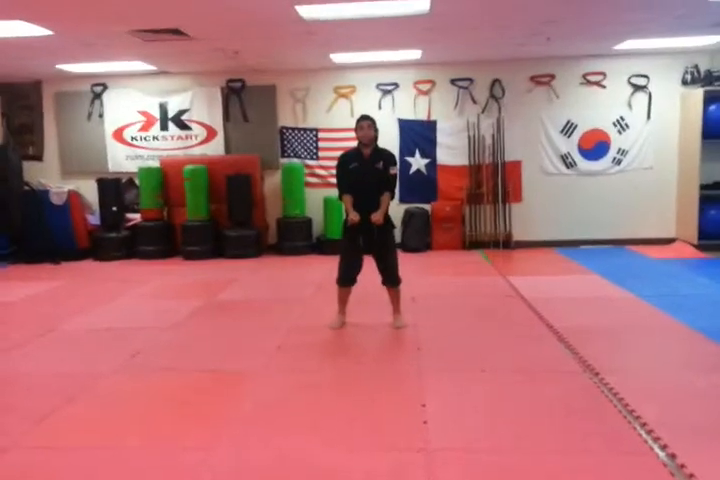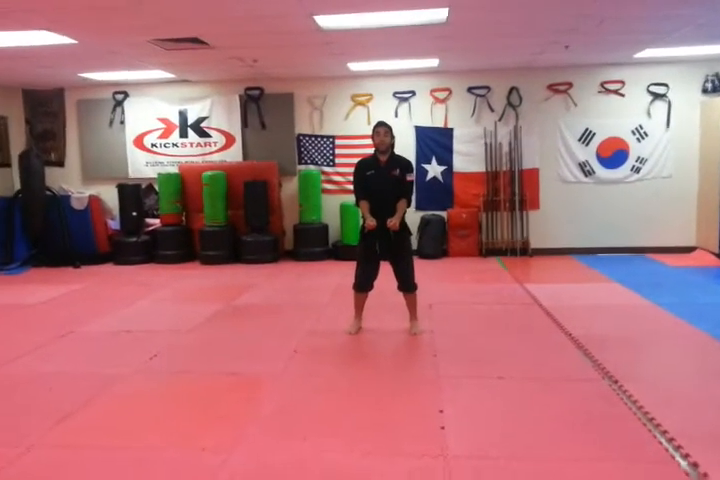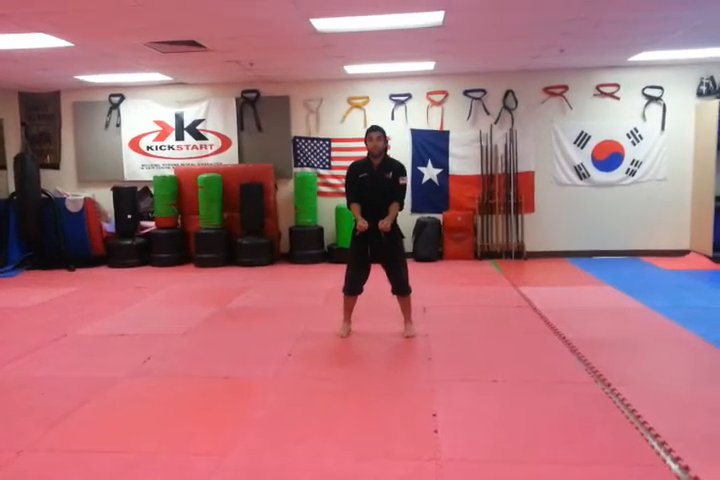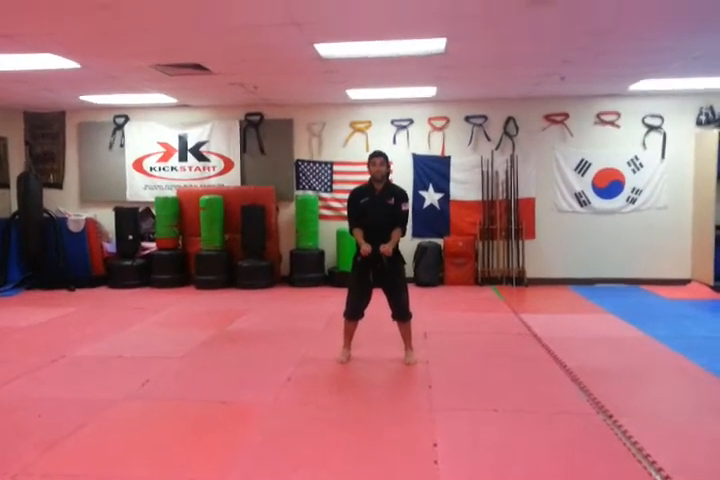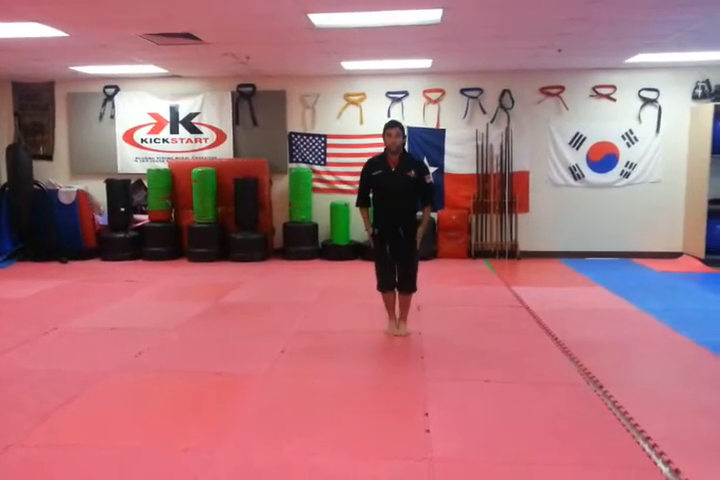
dt=1s
person 1, frame 1
left shoulder: (387, 158)
right shoulder: (346, 159)
left elbow: (388, 190)
right elbow: (344, 190)
left wrist: (381, 211)
right wrist: (351, 211)
left hip: (380, 220)
right hip: (354, 220)
left knee: (390, 270)
right knee: (346, 271)
left ankle: (397, 313)
right ankle: (341, 314)
person 1, frame 2
left shoulder: (404, 165)
right shoulder: (363, 166)
left elbow: (405, 196)
right elbow: (361, 197)
left wrist: (397, 217)
right wrist: (367, 217)
left hip: (396, 227)
right hip: (371, 226)
left knee: (406, 276)
right knee: (363, 277)
left ankle: (413, 320)
right ankle: (357, 319)
person 1, frame 3
left shoulder: (397, 168)
right shoulder: (355, 168)
left elbow: (398, 200)
right elbow: (352, 199)
left wrist: (389, 219)
right wrist: (359, 219)
left hip: (388, 229)
right hip: (363, 230)
left knee: (400, 279)
right knee: (353, 279)
left ankle: (408, 322)
right ankle: (346, 322)
person 1, frame 4
left shoulder: (399, 194)
right shoulder: (357, 194)
left elbow: (401, 225)
right elbow: (354, 224)
left wrist: (391, 244)
right wrist: (362, 243)
left hip: (390, 256)
right hip: (365, 255)
left knee: (401, 305)
right knee: (354, 305)
left ankle: (408, 349)
right ankle: (346, 347)
person 1, frame 5
left shoulder: (417, 166)
right shoulder: (372, 166)
left elbow: (427, 200)
right elbow: (363, 200)
left wrist: (422, 227)
right wrist: (369, 227)
left hip: (408, 231)
right hip: (382, 231)
left knee: (407, 278)
right knee: (385, 278)
left ankle: (403, 320)
right ankle: (392, 319)
